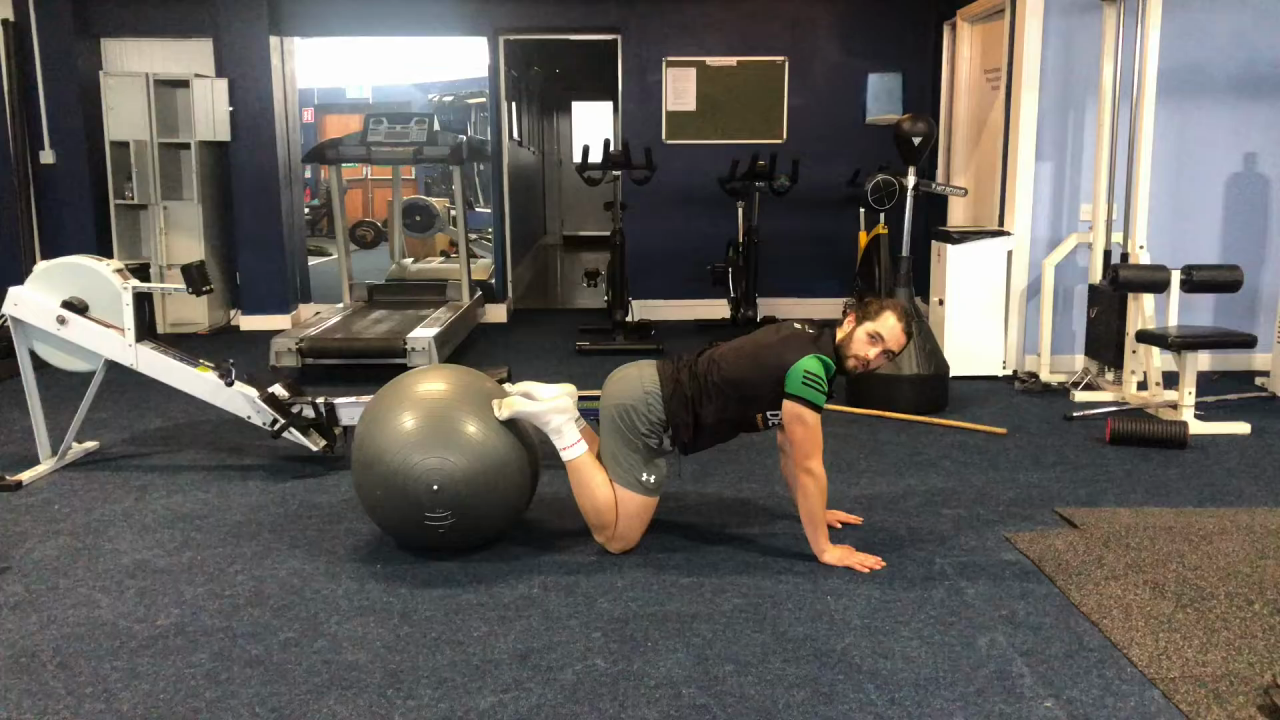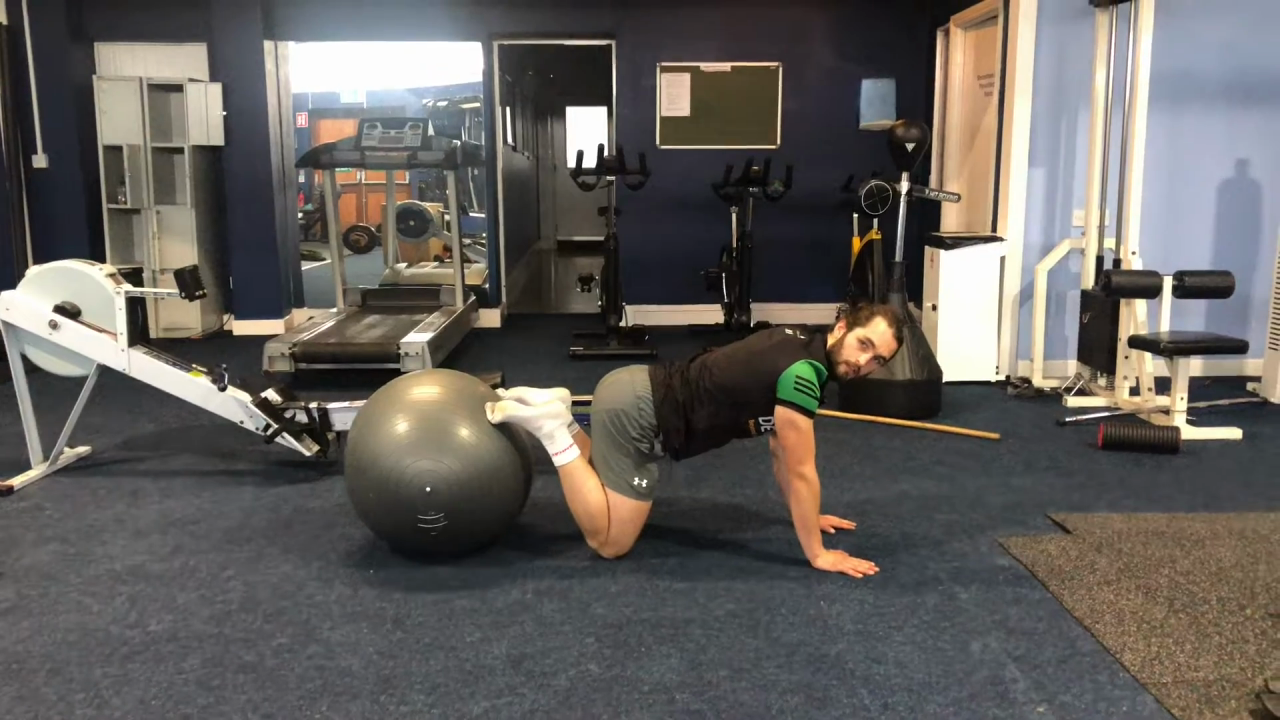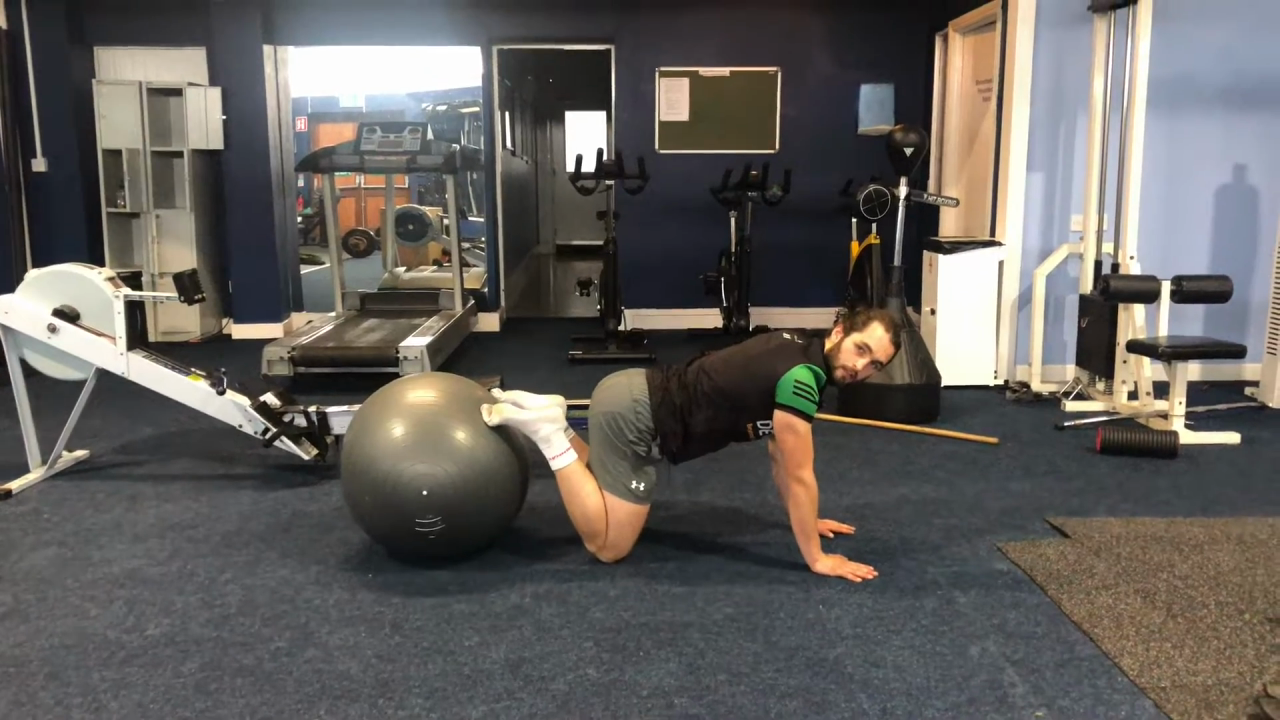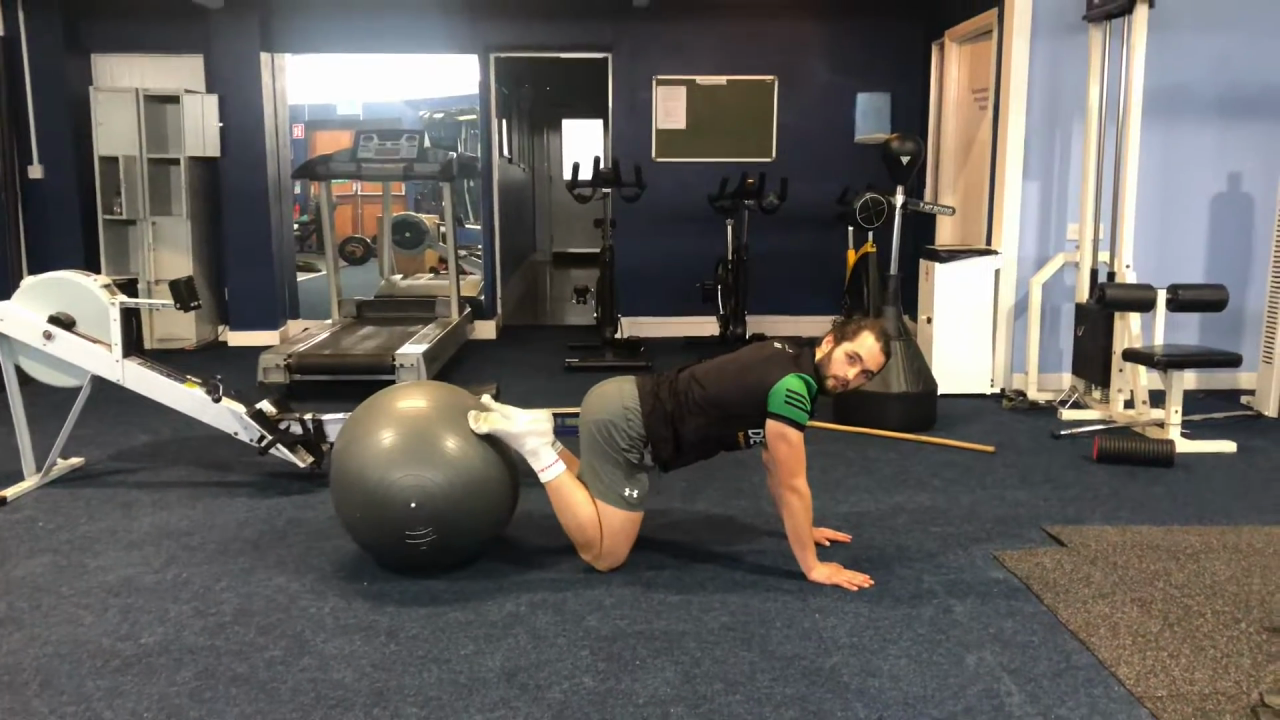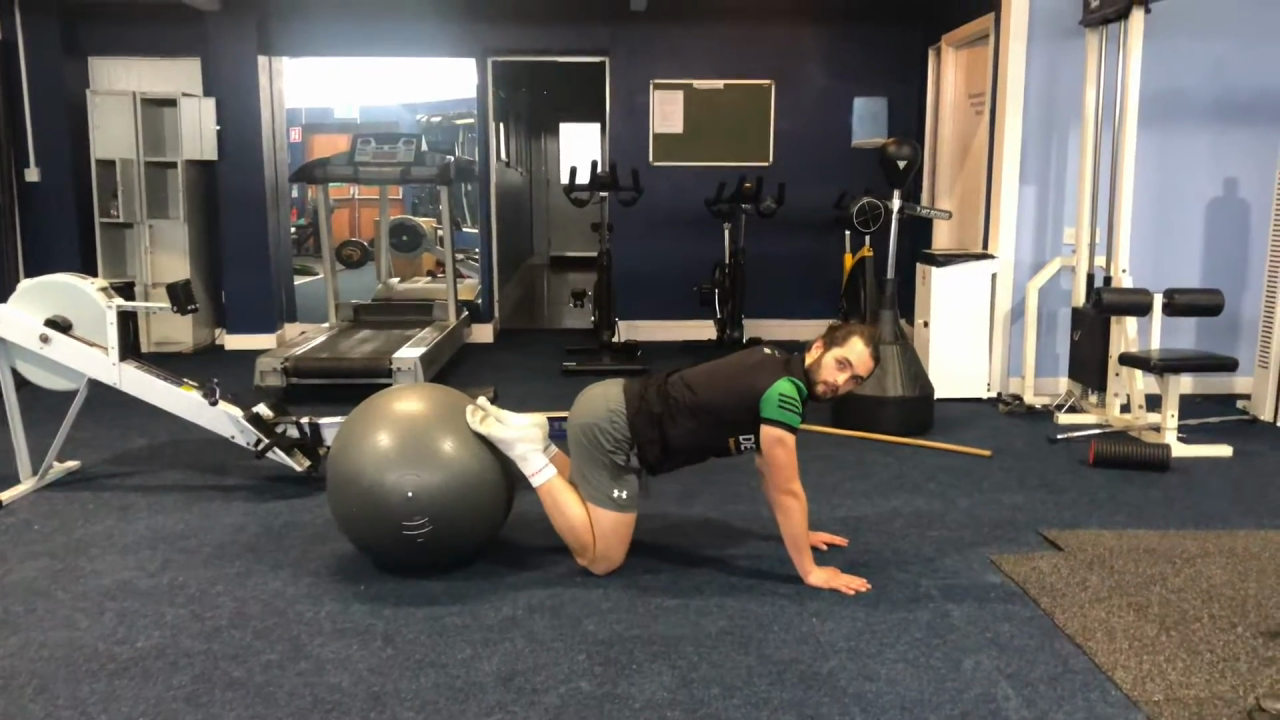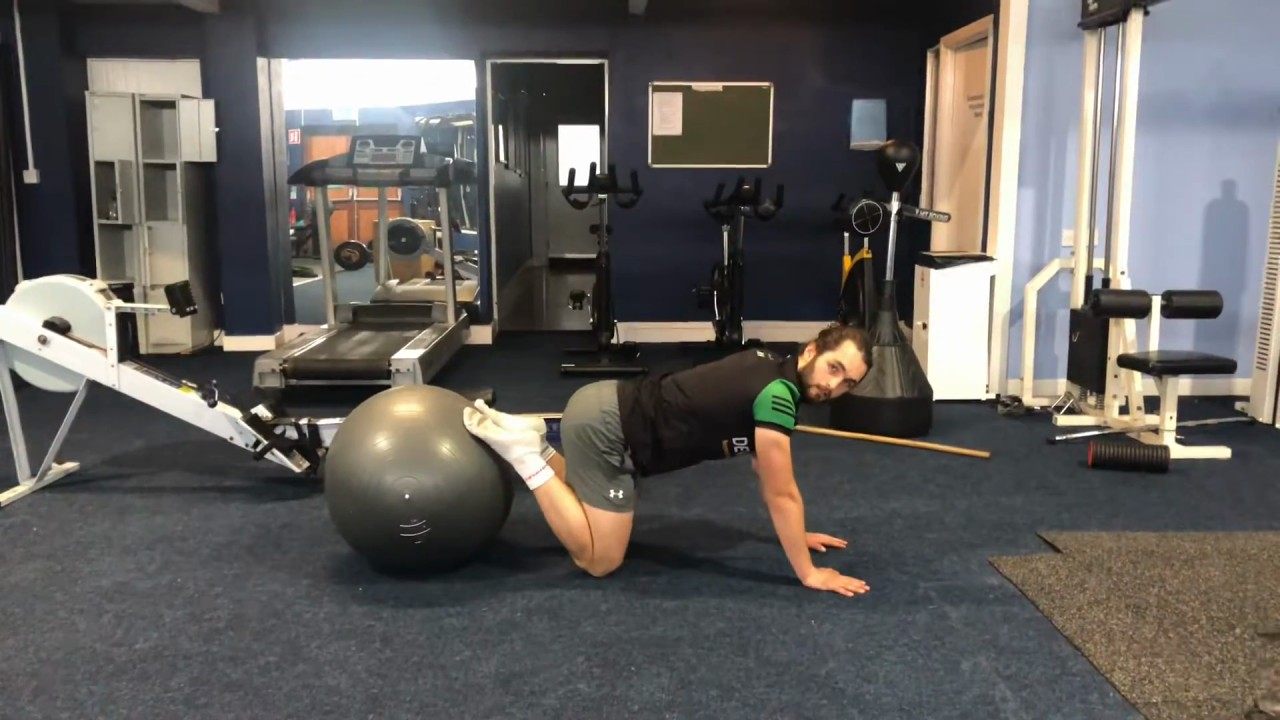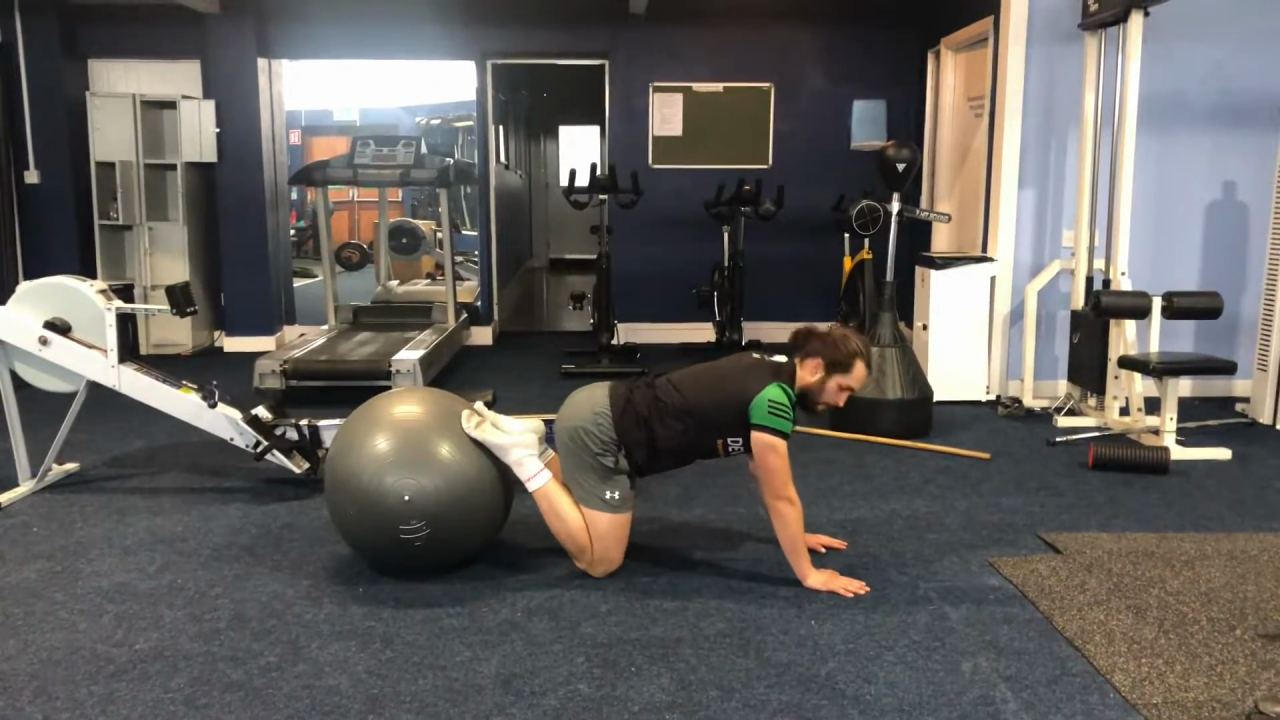
dt=0.3s
person 1, frame 1
left shoulder: (808, 340)
right shoulder: (811, 367)
left elbow: (788, 445)
right elbow: (808, 466)
left wrist: (814, 512)
right wrist: (824, 549)
left hip: (645, 385)
right hip: (646, 406)
left knee: (616, 492)
right knee: (617, 535)
left ankle: (557, 406)
right ankle: (558, 421)
person 1, frame 2
left shoulder: (799, 346)
right shoulder: (803, 372)
left elbow: (781, 451)
right elbow: (801, 471)
left wrist: (807, 516)
right wrist: (817, 554)
left hip: (636, 390)
right hip: (638, 411)
left knee: (610, 500)
right knee: (610, 540)
left ankle: (554, 413)
right ankle: (552, 428)
person 1, frame 3
left shoulder: (798, 350)
right shoulder: (801, 378)
left elbow: (780, 455)
right elbow: (799, 477)
left wrist: (807, 520)
right wrist: (817, 558)
left hip: (634, 393)
right hip: (635, 415)
left knee: (607, 503)
right knee: (609, 544)
left ankle: (547, 417)
right ankle: (547, 430)
person 1, frame 4
left shoulder: (790, 359)
right shoulder: (793, 387)
left elbow: (773, 463)
right elbow: (792, 485)
left wrist: (802, 529)
right wrist: (813, 567)
left hip: (624, 400)
right hip: (625, 422)
left knee: (601, 512)
right knee: (604, 554)
left ankle: (537, 432)
right ankle: (535, 443)
person 1, frame 5
left shoulder: (780, 367)
right shoulder: (784, 393)
left elbow: (769, 469)
right elbow: (786, 491)
left wrist: (798, 533)
right wrist: (809, 571)
left hip: (613, 405)
right hip: (612, 426)
left knee: (598, 516)
right knee: (601, 558)
left ankle: (530, 436)
right ankle: (526, 449)
person 1, frame 6
left shoulder: (774, 370)
right shoulder: (777, 395)
left elbow: (765, 470)
right elbow: (782, 493)
left wrist: (796, 534)
right wrist: (808, 573)
left hip: (606, 405)
right hip: (605, 427)
left knee: (601, 520)
right knee: (600, 559)
left ankle: (529, 439)
right ankle: (523, 451)
person 1, frame 7
left shoulder: (771, 370)
right shoulder: (773, 398)
left elbow: (764, 469)
right elbow: (781, 496)
left wrist: (797, 534)
right wrist: (808, 574)
left hip: (600, 409)
right hip: (598, 430)
left knee: (611, 521)
right knee: (601, 560)
left ankle: (527, 439)
right ankle: (521, 451)
